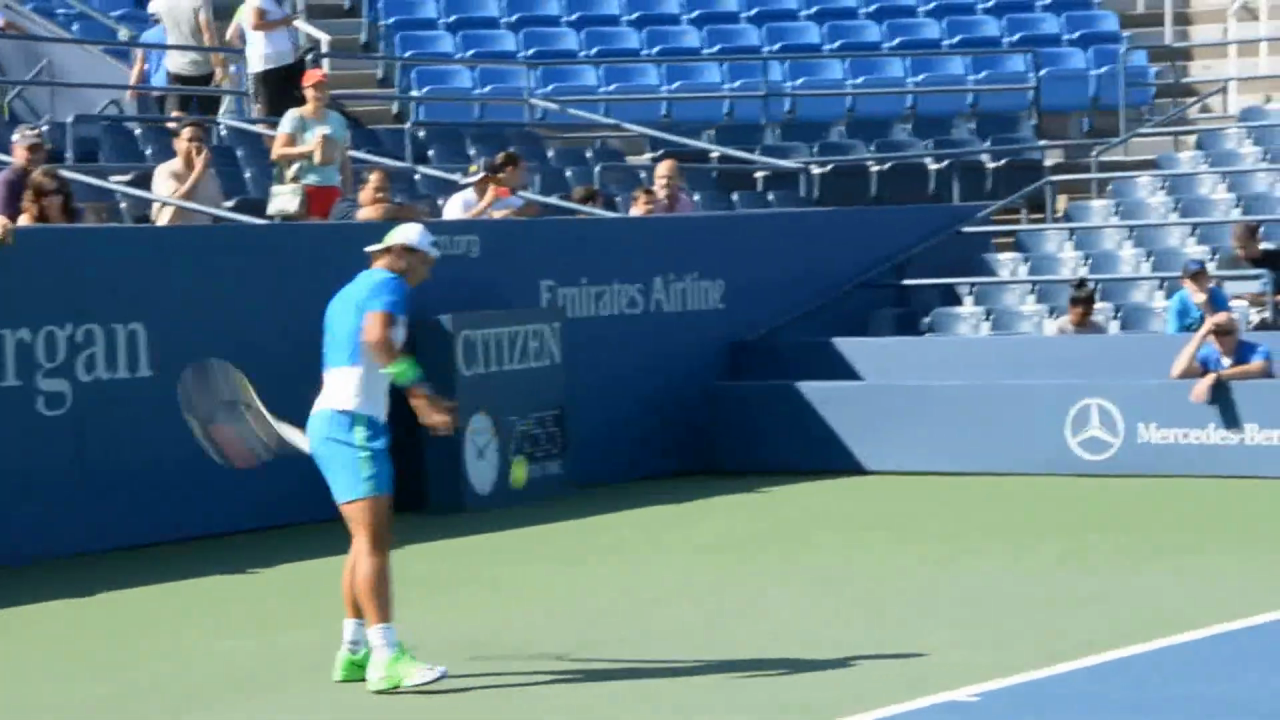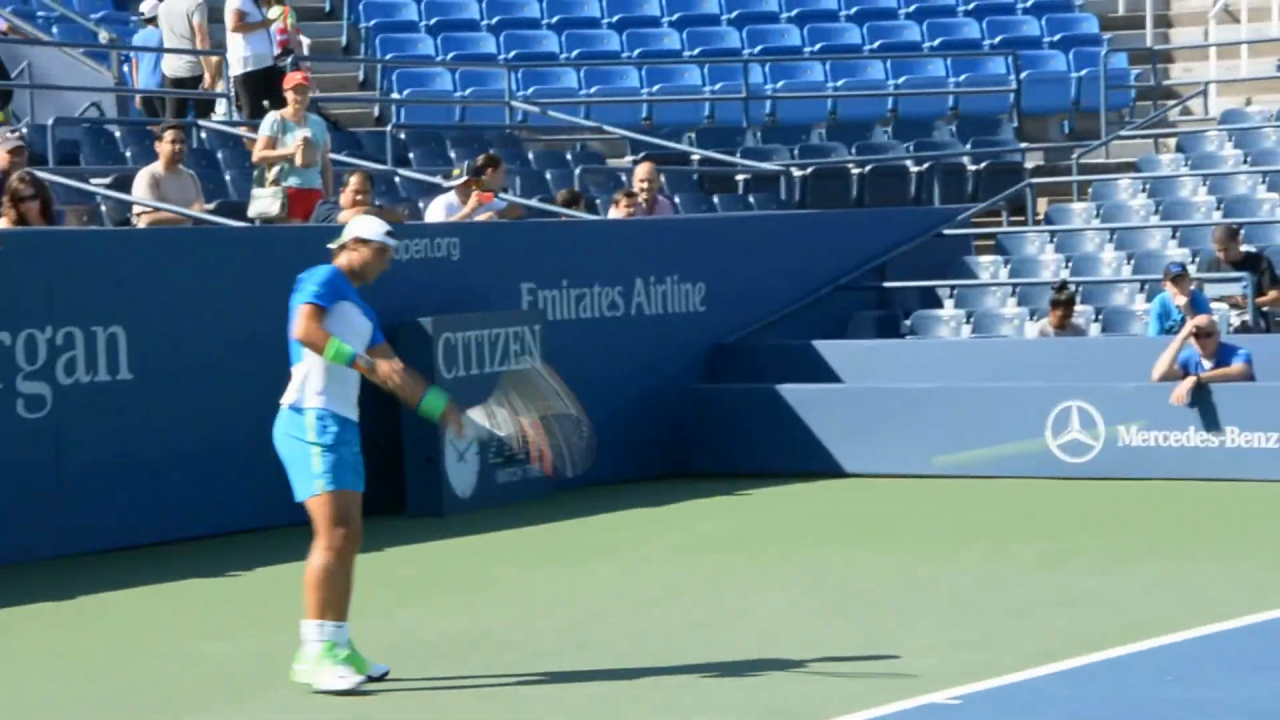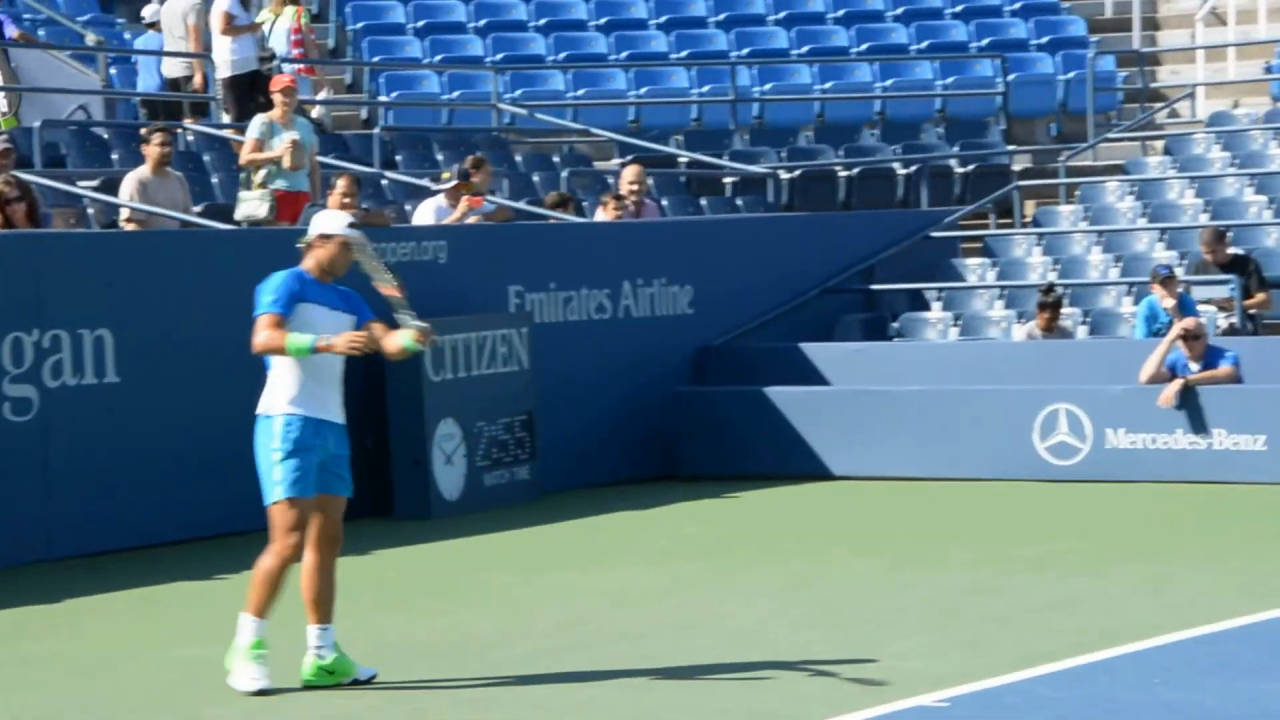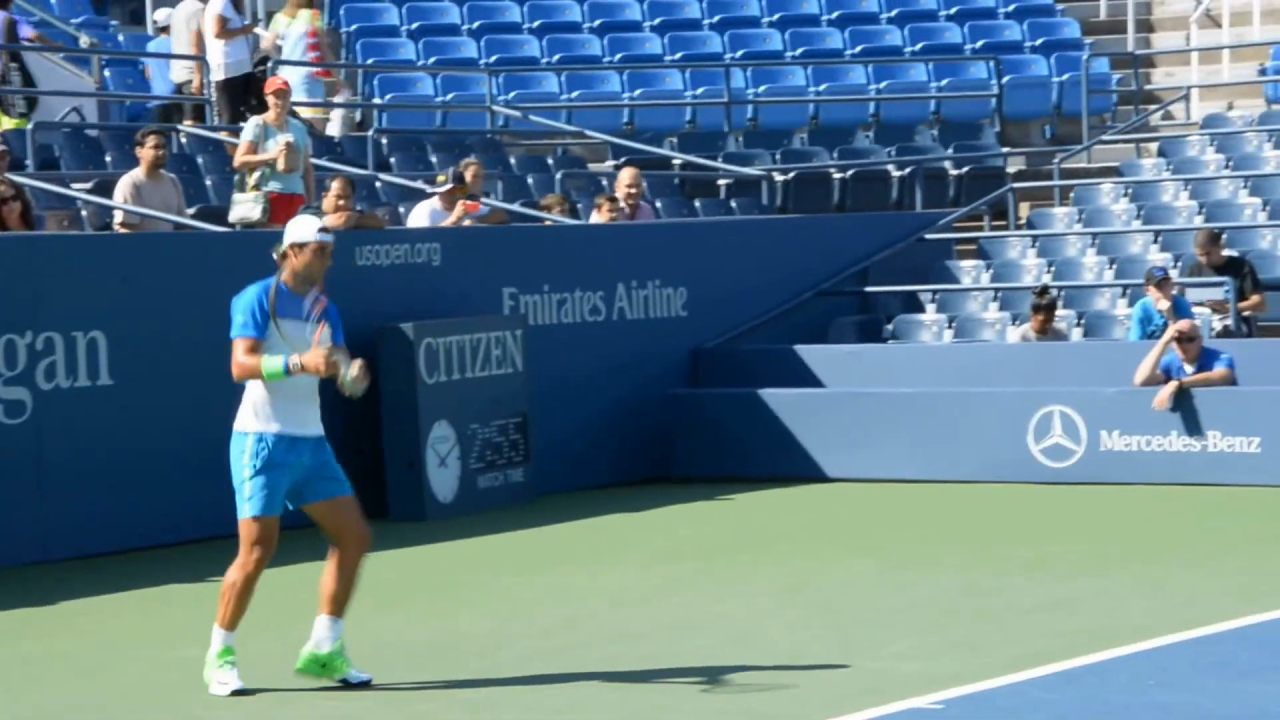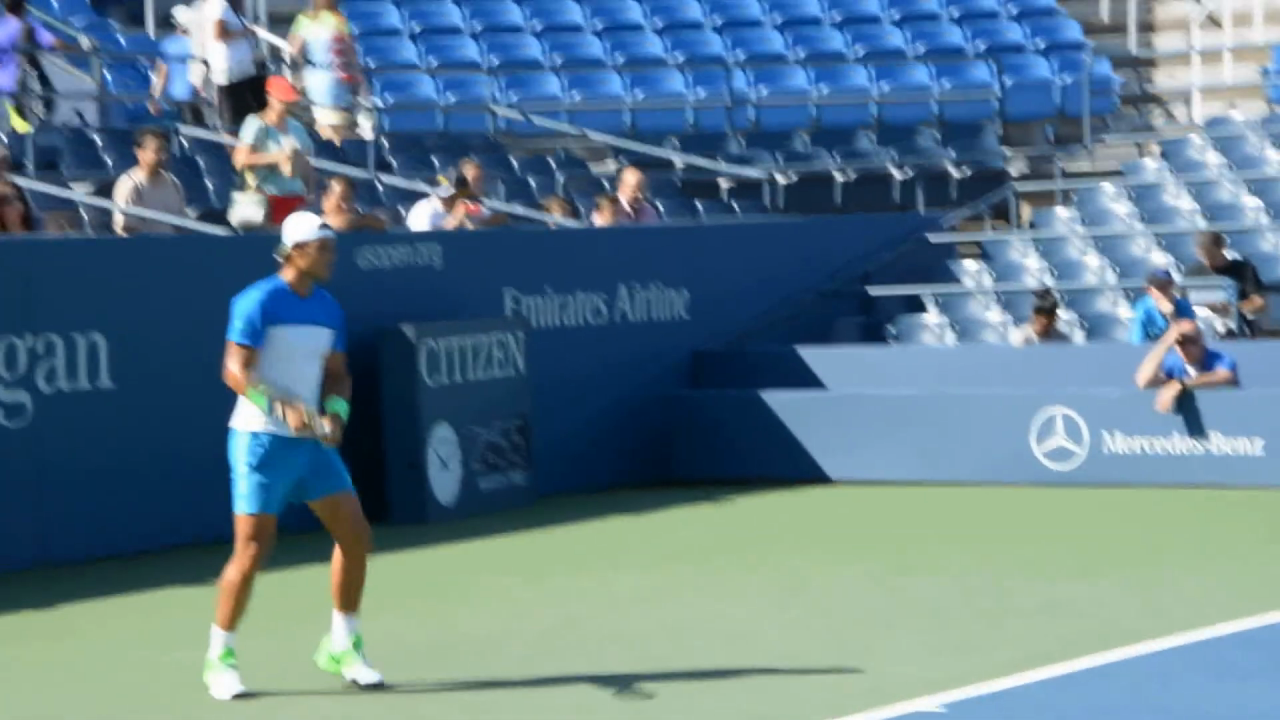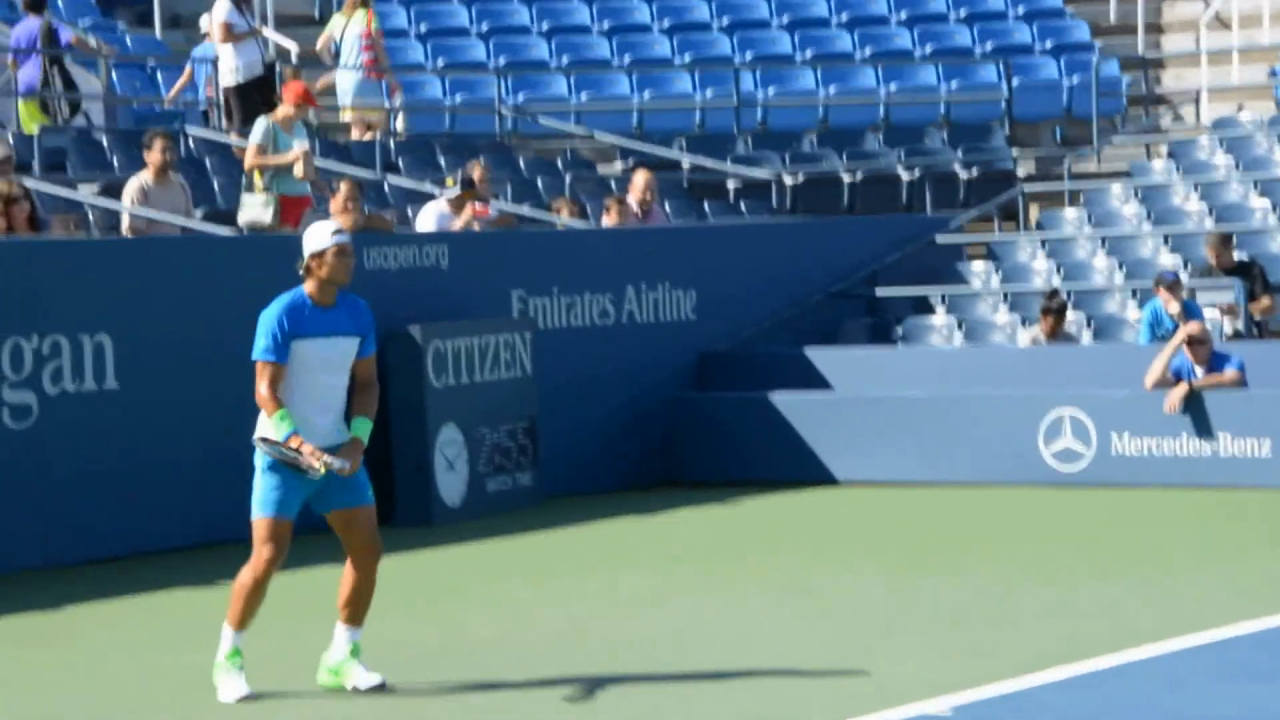
dt=0.2s
person 1, frame 1
left shoulder: (351, 294)
right shoulder: (384, 285)
right elbow: (376, 340)
right wrist: (419, 393)
left hip: (335, 424)
right hip: (351, 423)
left knee: (369, 540)
right knee: (372, 541)
left ankle: (357, 652)
right ankle: (387, 658)
person 1, frame 2
left shoulder: (358, 307)
right shoulder: (319, 279)
left elbow: (393, 369)
right elbow: (302, 331)
left wrist: (441, 406)
right wrist: (362, 362)
left hip: (337, 425)
right hip: (311, 422)
left knee: (345, 539)
right knee: (333, 536)
left ankle: (337, 651)
right ankle: (315, 654)
person 1, frame 3
left shoulder: (348, 300)
right shoulder: (282, 284)
left elbow: (385, 339)
right elbow: (264, 340)
left wrist: (409, 337)
right wrist: (329, 344)
left hip: (331, 430)
right hip: (287, 427)
left knee: (326, 544)
right knee: (289, 541)
left ankle: (323, 656)
right ankle: (246, 647)
person 1, frame 4
left shoulder: (323, 308)
right shoulder: (255, 298)
left elbow: (343, 368)
right elbow: (241, 365)
left wrist: (353, 373)
right wrist: (300, 364)
left hip: (310, 441)
right hip: (262, 441)
left knee: (355, 538)
right knee: (255, 555)
left ankle: (325, 650)
right ankle: (220, 655)
person 1, frame 5
left shoulder: (328, 307)
right shoulder: (257, 300)
left elbow: (337, 375)
right elbow: (234, 372)
left wrist: (335, 414)
right wrist: (282, 407)
left hip: (311, 444)
right hip: (261, 440)
left knee: (354, 536)
right knee: (251, 553)
left ankle: (342, 646)
right ankle: (219, 658)
person 1, frame 6
left shoulder: (359, 312)
right shoulder: (281, 314)
left elbow: (367, 383)
right elbow: (265, 393)
left wrist: (358, 439)
right wrist: (299, 445)
left hip: (337, 451)
right hip: (284, 452)
left knee: (367, 551)
right knee: (267, 557)
left ankle: (341, 657)
right ankle: (228, 658)
